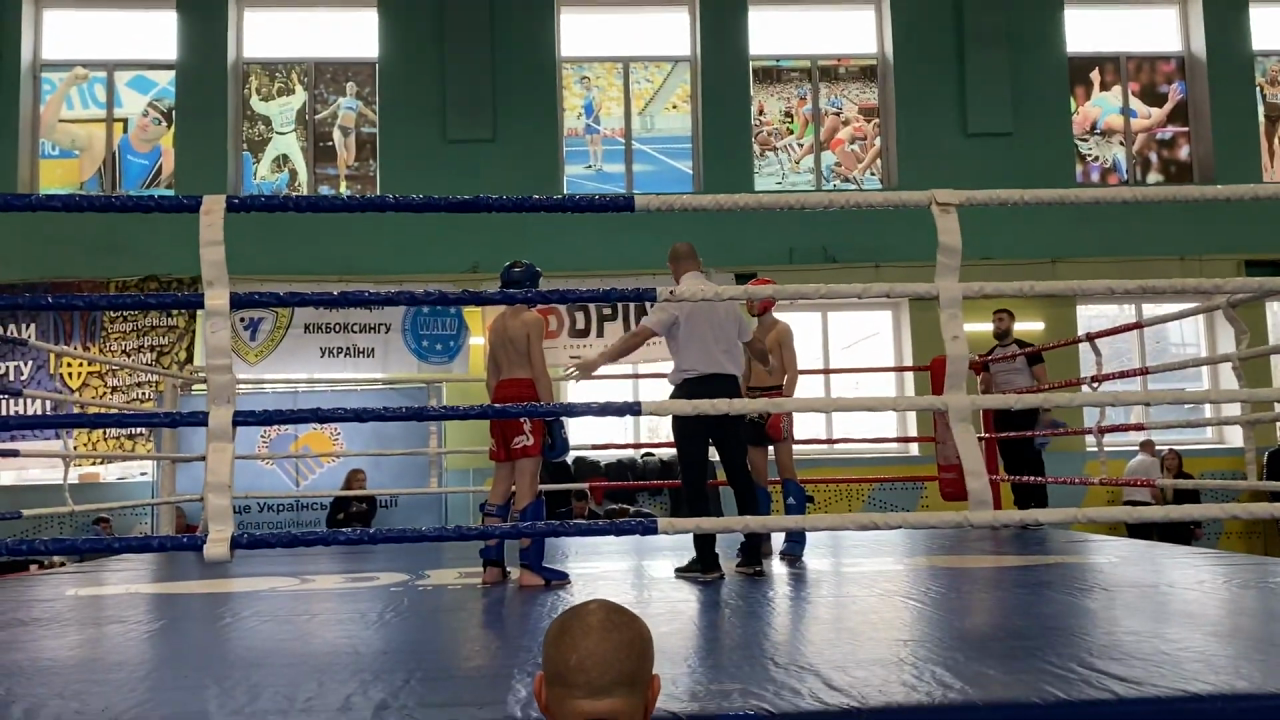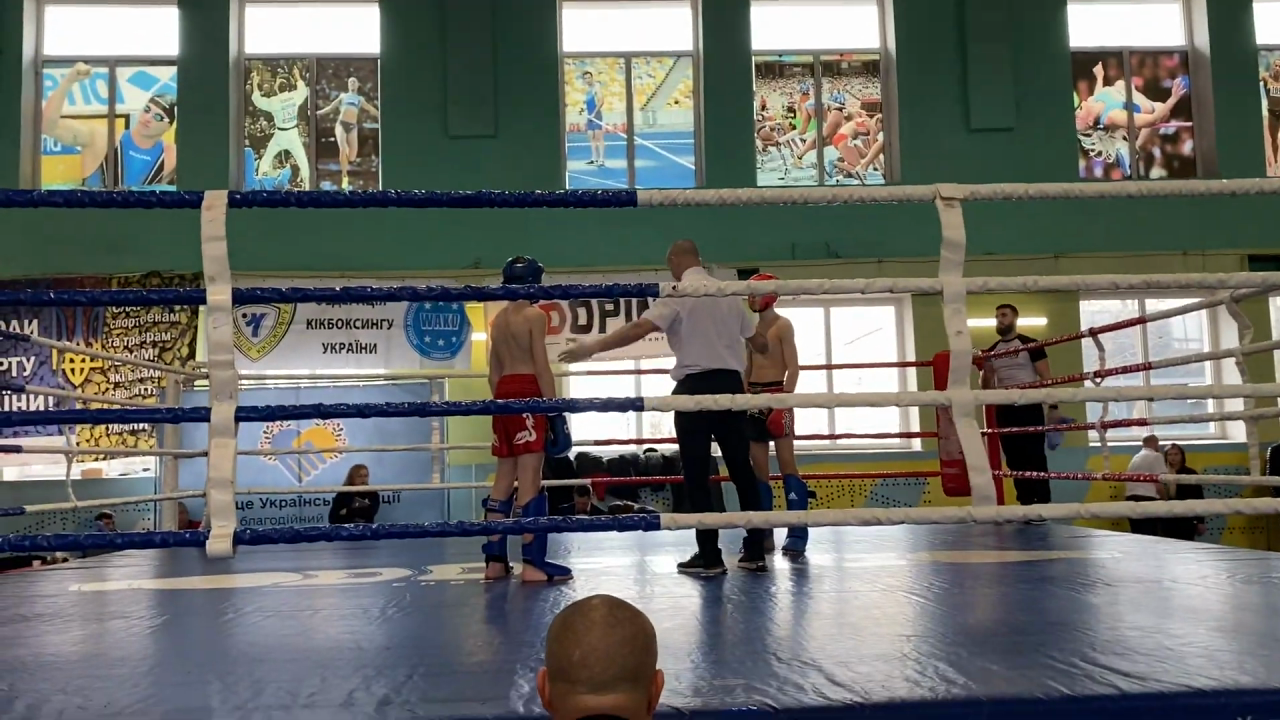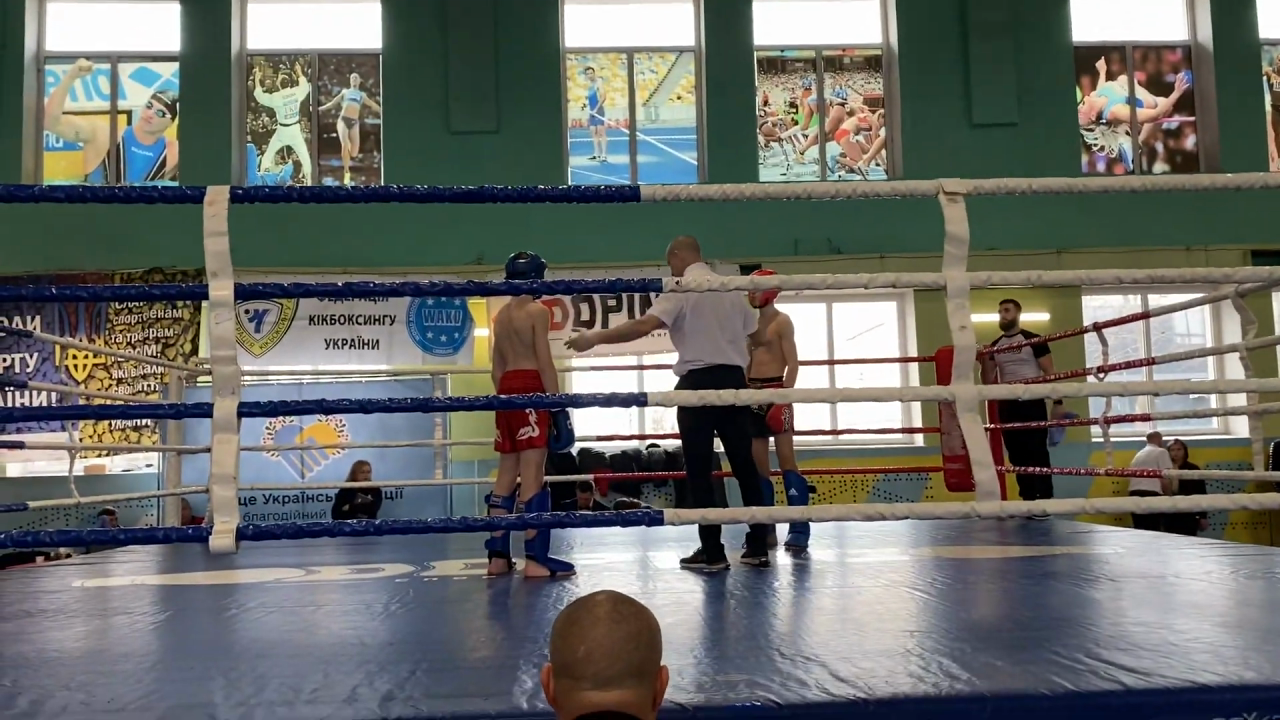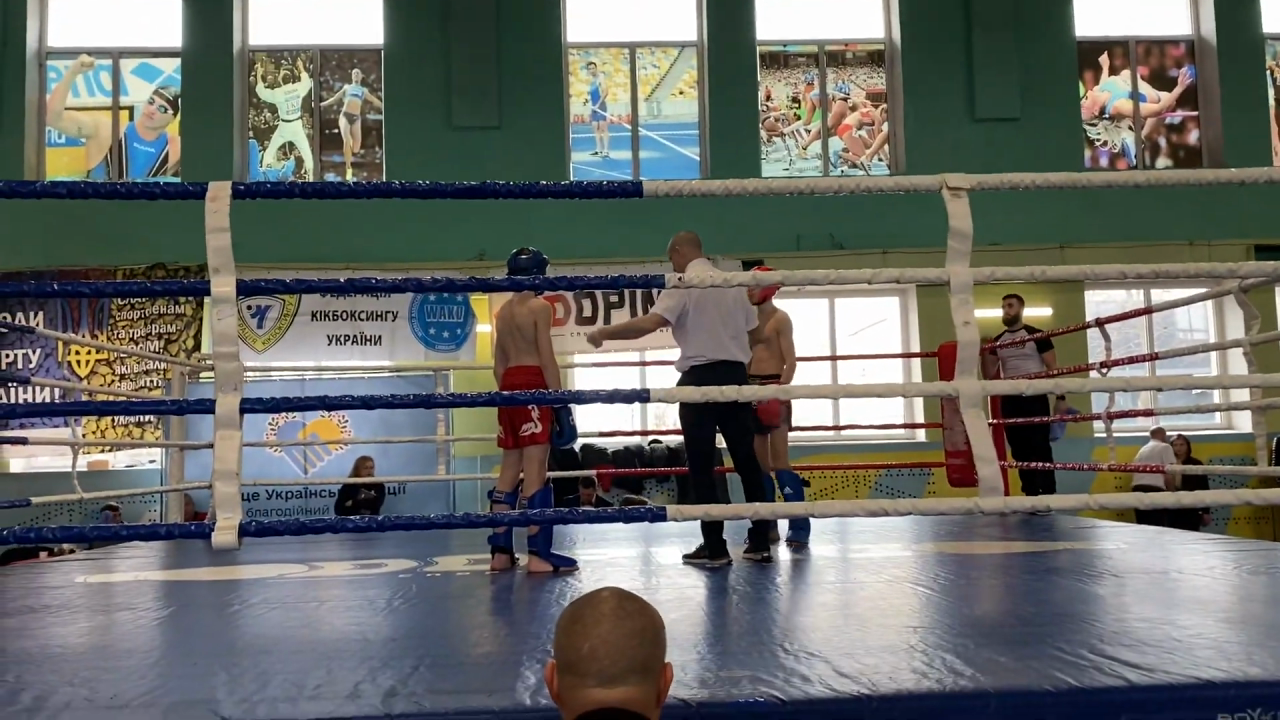
dt=0.1s
person 1, frame 1
left shoulder: (675, 299)
right shoulder: (726, 298)
left elbow: (639, 336)
right elbow: (756, 345)
left wrist: (597, 361)
right wrist: (767, 363)
left hip: (693, 392)
right hip: (729, 389)
left knee: (695, 478)
right knee: (739, 471)
left ankle: (707, 561)
right ankle: (753, 555)
person 1, frame 2
left shoulder: (677, 294)
right shoulder: (728, 293)
left elbow: (638, 329)
right elbow: (759, 341)
left wrist: (590, 347)
right wrist: (765, 350)
left hip: (695, 388)
right hip: (730, 384)
left knee: (697, 474)
right knee: (741, 468)
left ankle: (709, 556)
right ankle: (755, 551)
person 1, frame 3
left shoulder: (680, 289)
right shoulder: (730, 289)
left elbow: (644, 325)
right elbow: (756, 334)
left wrist: (593, 338)
left hip: (697, 383)
right hip: (733, 380)
left knee: (699, 469)
right knee: (744, 463)
left ankle: (712, 551)
right ankle: (758, 546)
person 1, frame 4
left shoulder: (683, 286)
right shoulder: (732, 284)
left elbow: (648, 324)
right elbow: (756, 334)
left wrist: (604, 333)
left hip: (700, 379)
right hip: (735, 376)
left knee: (702, 465)
right knee: (746, 458)
left ankle: (714, 547)
right ankle: (760, 541)
person 2, frame 1
left shoulder: (496, 324)
right shoulder: (532, 319)
right elbow: (538, 371)
right wrist: (552, 413)
left hip: (501, 399)
right hip: (526, 398)
left knee: (501, 483)
right knee: (527, 483)
left ankle: (493, 565)
right ankle: (530, 567)
person 2, frame 2
left shoulder: (498, 319)
right shoulder: (535, 315)
right elbow: (541, 367)
left hip: (504, 395)
right hip: (528, 394)
left knee: (505, 478)
right knee: (529, 478)
left ankle: (495, 560)
right ankle: (532, 563)
person 2, frame 3
left shoulder: (501, 315)
right shoulder: (537, 310)
right elbow: (544, 362)
right wrist: (557, 404)
left hip: (507, 390)
right hip: (531, 389)
left knee: (507, 474)
right knee: (532, 474)
left ankle: (498, 556)
right ankle: (535, 558)
person 2, frame 4
left shoulder: (503, 311)
right shoulder: (539, 307)
right elbow: (546, 359)
left hip: (509, 388)
right hip: (533, 387)
left knee: (510, 470)
right knee: (535, 470)
left ankle: (501, 552)
right ankle: (538, 554)
person 3, frame 1
left shoulder: (782, 330)
right shoulder: (750, 335)
left elbow: (792, 372)
left hip: (775, 401)
left knee: (785, 470)
right knee: (757, 474)
left ankle: (795, 539)
right ankle: (761, 537)
person 3, frame 2
left shoulder: (782, 325)
left elbow: (793, 368)
left hip: (776, 397)
left knee: (786, 466)
right knee: (758, 470)
left ankle: (797, 534)
right ankle: (763, 534)
person 3, frame 3
left shoulder: (782, 321)
right shoulder: (752, 326)
left elbow: (792, 364)
left wrist: (785, 398)
left knee: (786, 461)
right knee: (759, 466)
left ankle: (799, 529)
person 3, frame 4
left shoulder: (780, 318)
left elbow: (790, 361)
left knee: (780, 461)
right knee: (759, 462)
left ankle: (799, 526)
right ankle: (768, 524)
person 4, frame 1
left shoulder: (1027, 349)
right shoulder: (989, 356)
left elbow: (1043, 381)
right elbow: (983, 386)
right wrist: (986, 388)
left hip: (1026, 412)
right hip: (1001, 415)
left knee: (1032, 461)
right knee: (1011, 463)
left ankle: (1039, 508)
right ankle: (1023, 508)
person 4, frame 2
left shoulder: (1030, 345)
right shoulder: (992, 351)
left elbow: (1046, 377)
right elbow: (987, 386)
right wrist: (986, 373)
left hip: (1029, 407)
right hip: (1004, 410)
left knee: (1035, 457)
right knee: (1014, 459)
left ankle: (1042, 505)
right ankle: (1026, 504)
person 4, frame 3
left shoulder: (1033, 340)
right shoulder: (995, 346)
left elbow: (1049, 372)
right elbow: (988, 380)
right wrist: (985, 362)
left hip: (1031, 403)
right hip: (1007, 405)
left knee: (1037, 452)
right knee: (1017, 454)
left ankle: (1044, 500)
right ankle: (1028, 500)
person 4, frame 4
left shoulder: (1036, 336)
right shoulder: (998, 341)
left elbow: (1052, 368)
right elbow: (989, 374)
left wrist: (1060, 397)
right wrist: (986, 353)
left hip: (1034, 398)
right hip: (1010, 400)
left knee: (1040, 448)
right knee: (1020, 450)
left ankle: (1047, 495)
right ankle: (1030, 495)
